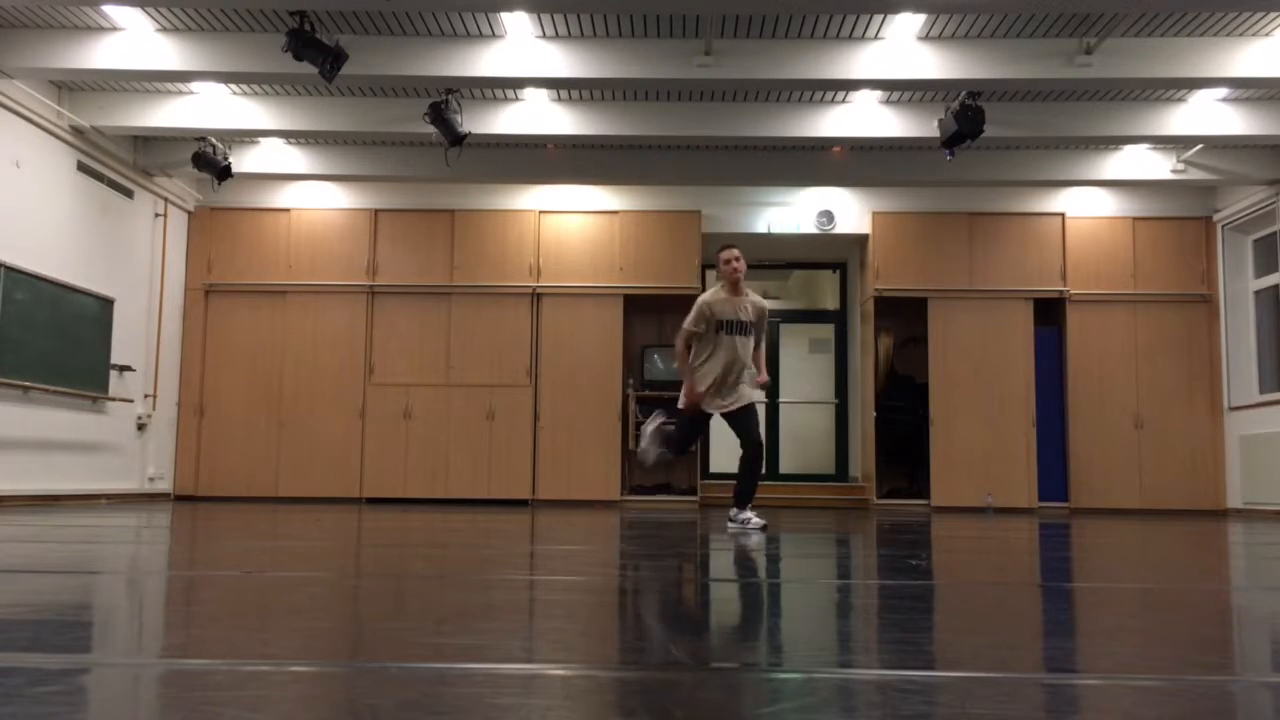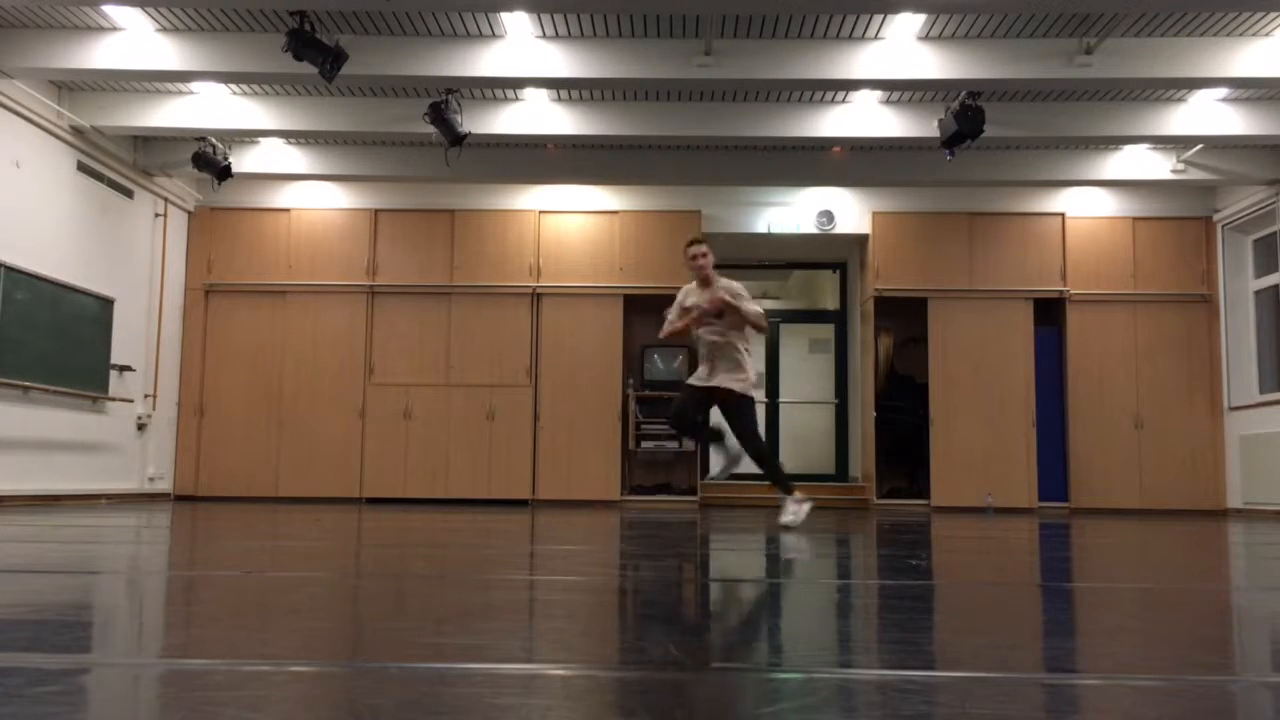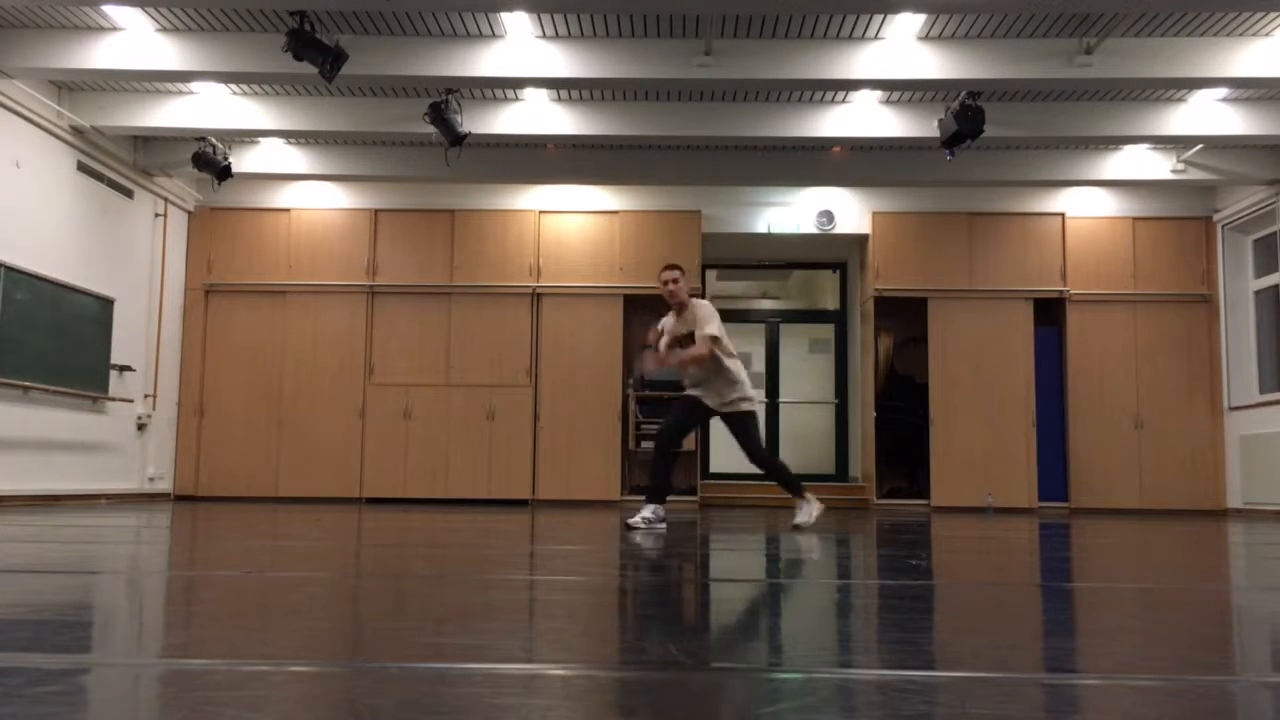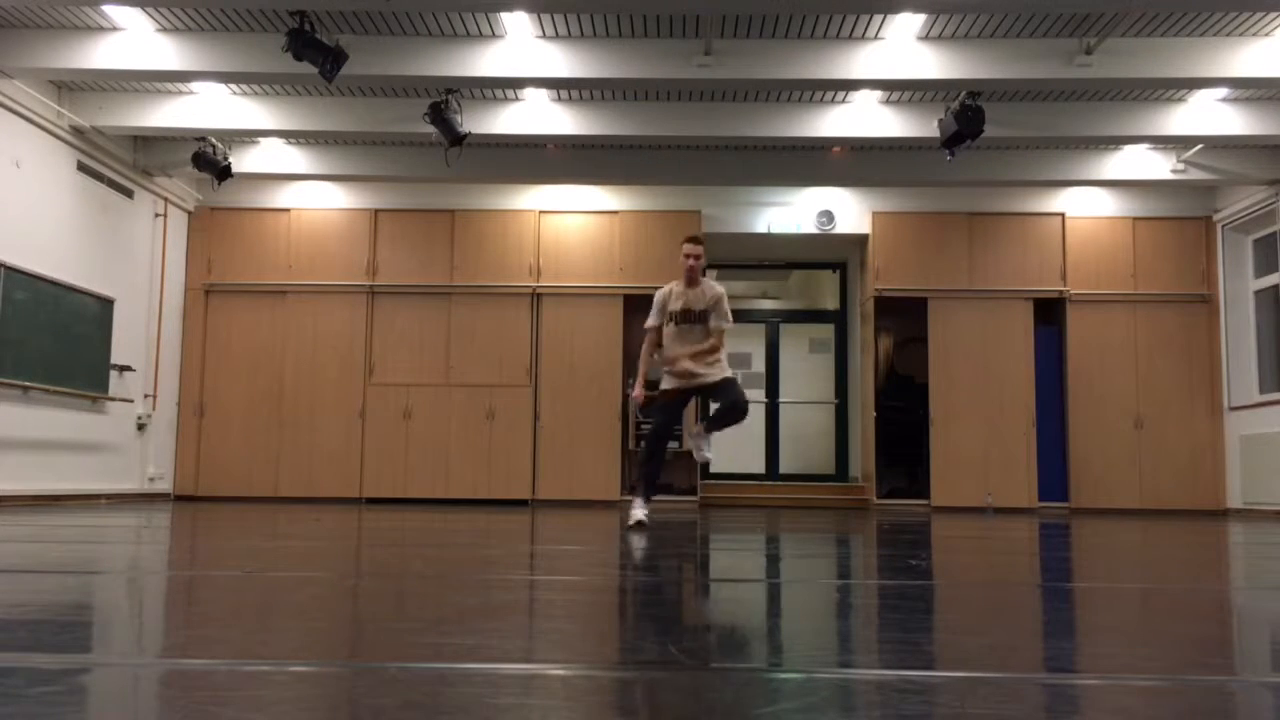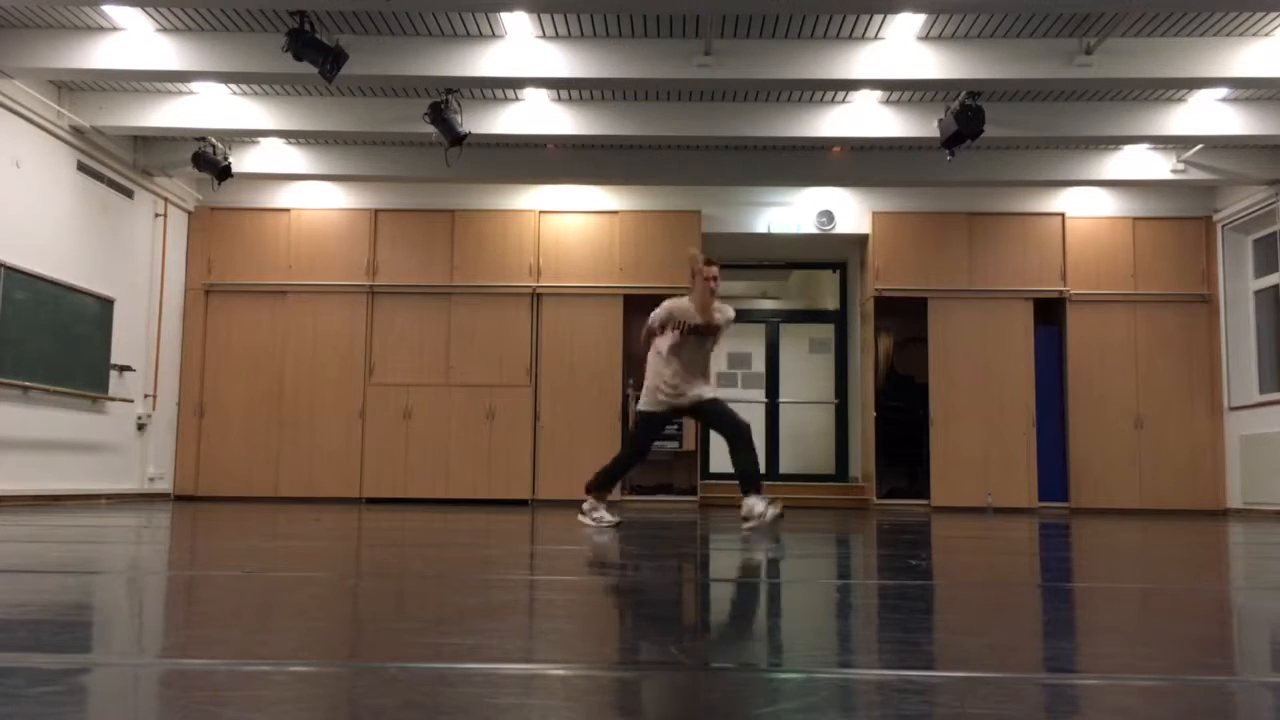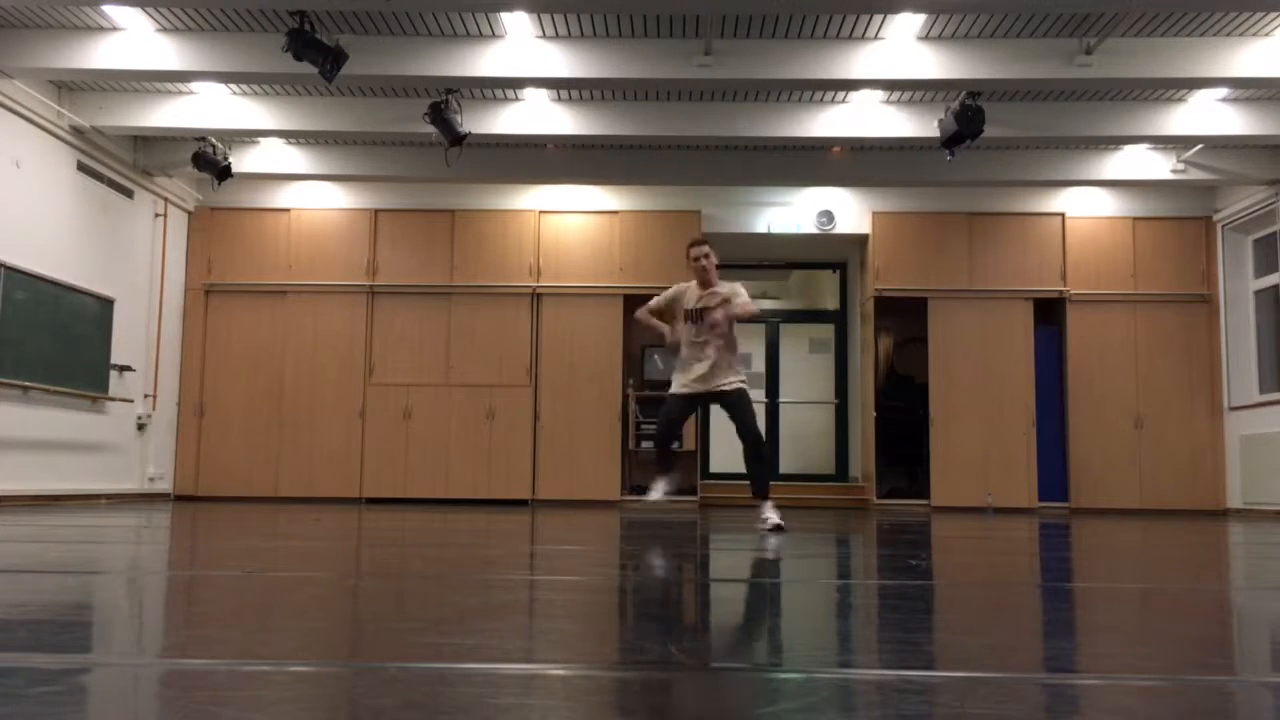
dt=0.2s
person 1, frame 1
left shoulder: (759, 306)
right shoulder: (708, 301)
right elbow: (682, 342)
left wrist: (762, 371)
right wrist: (689, 385)
left hip: (738, 390)
right hip: (702, 387)
left knee: (754, 446)
right knee: (679, 446)
left ankle: (741, 510)
right ankle: (660, 430)
person 1, frame 2
left shoulder: (731, 289)
right shoulder: (685, 296)
left elbow: (762, 326)
right elbow: (665, 335)
left wrist: (735, 307)
right wrist: (692, 319)
left hip: (736, 373)
right hip: (706, 373)
left knee: (750, 439)
right knee: (680, 419)
left ankle: (791, 498)
right ankle: (726, 444)
person 1, frame 3
left shoulder: (703, 311)
right shoulder: (667, 323)
left elbow: (706, 351)
right elbow: (656, 361)
left wrist: (669, 357)
right wrist: (652, 346)
left hip: (733, 392)
right hip: (699, 391)
left knee: (757, 454)
right knee: (667, 440)
left ankle: (804, 499)
right ankle: (654, 509)
person 1, frame 4
left shoulder: (716, 293)
right shoulder: (665, 295)
left elbow: (718, 342)
right elbow: (651, 340)
left wrist: (684, 354)
right wrist: (639, 383)
left hip: (713, 371)
right hip: (676, 375)
left knee: (738, 407)
right knee: (659, 434)
left ankle: (703, 432)
right ankle: (641, 501)
person 1, frame 5
left shoulder: (724, 313)
right shoulder: (673, 307)
left elbow: (712, 324)
right elbow: (649, 332)
left wrist: (705, 294)
right wrist: (656, 359)
left hip: (696, 391)
right hip: (659, 394)
left knee: (739, 431)
right knee: (634, 452)
left ankle: (752, 503)
right ankle: (591, 502)
person 1, frame 6
left shoulder: (733, 290)
right shoulder: (679, 293)
left elbow: (749, 312)
right elbow: (643, 313)
left wrist: (724, 314)
right wrist: (665, 329)
left hip: (726, 378)
right hip: (688, 378)
left knee: (752, 436)
right knee: (664, 434)
left ankle: (767, 506)
right ankle: (663, 476)
